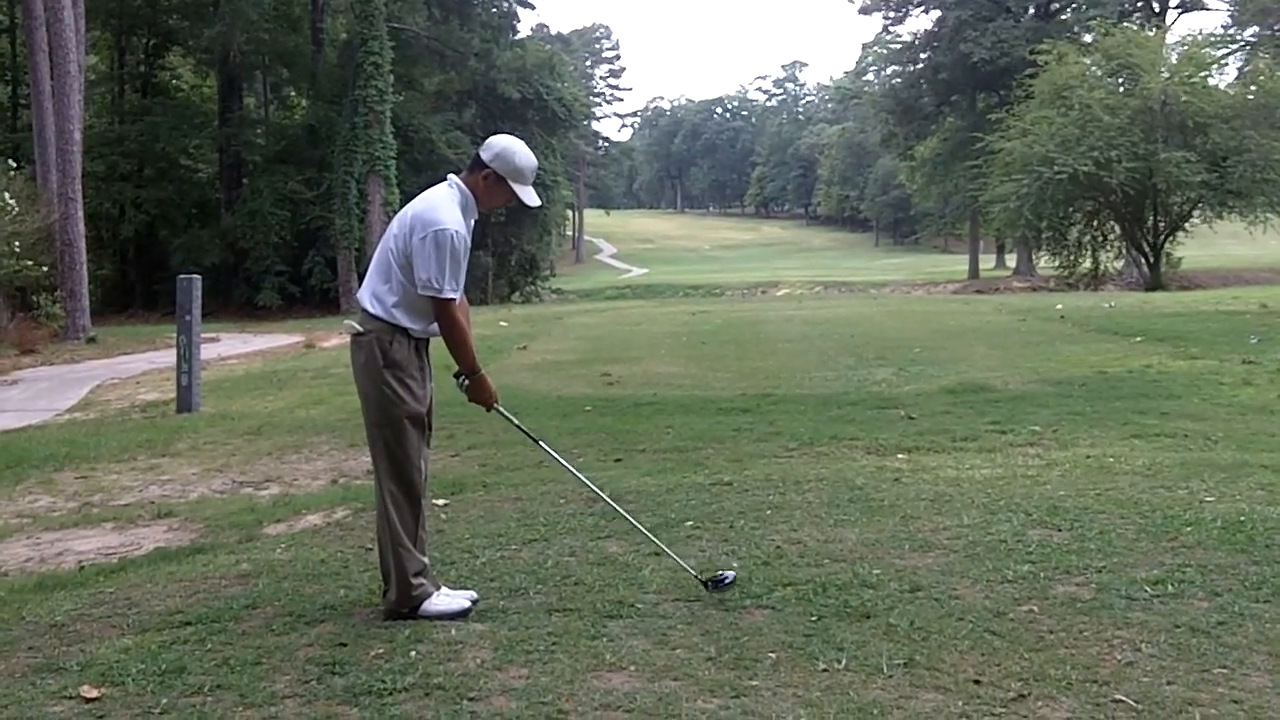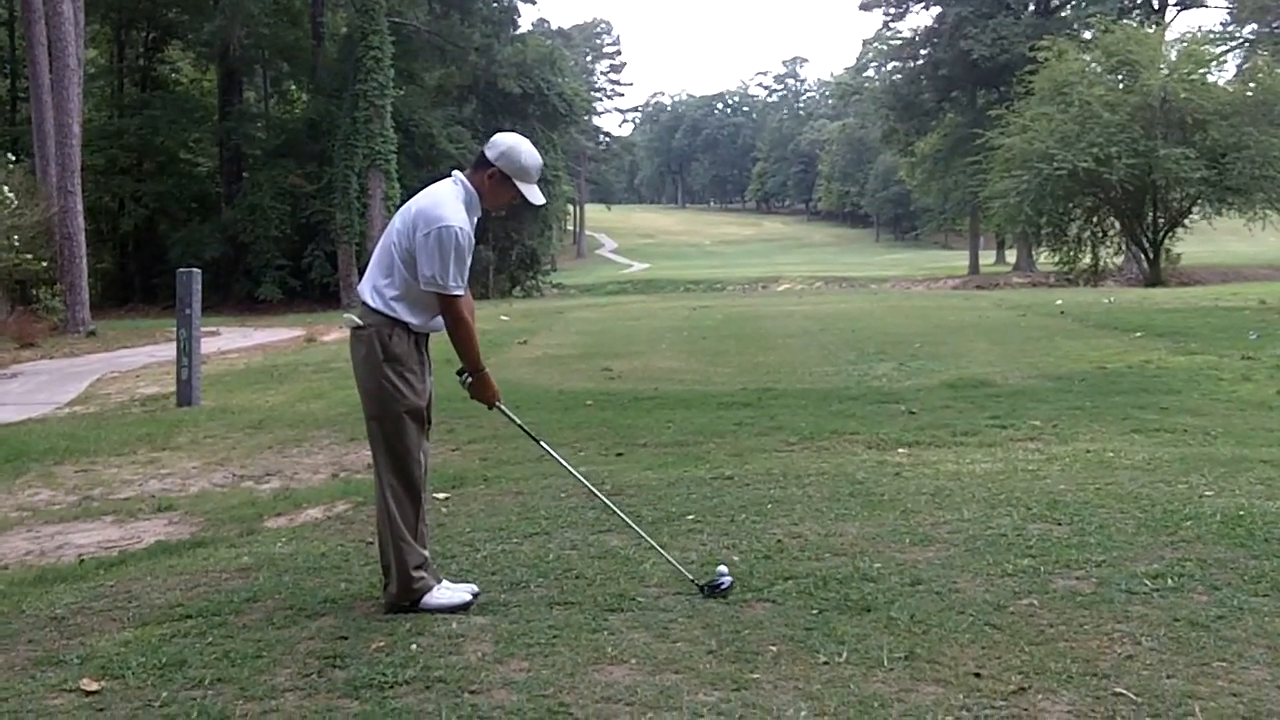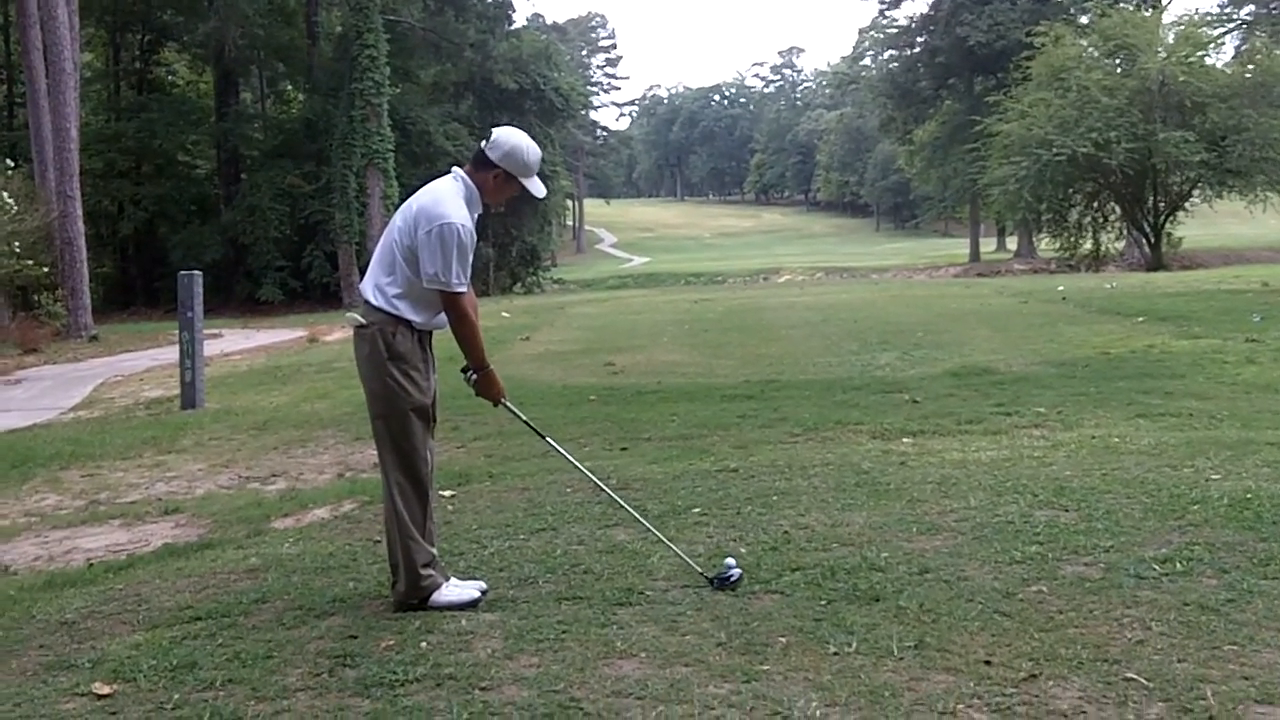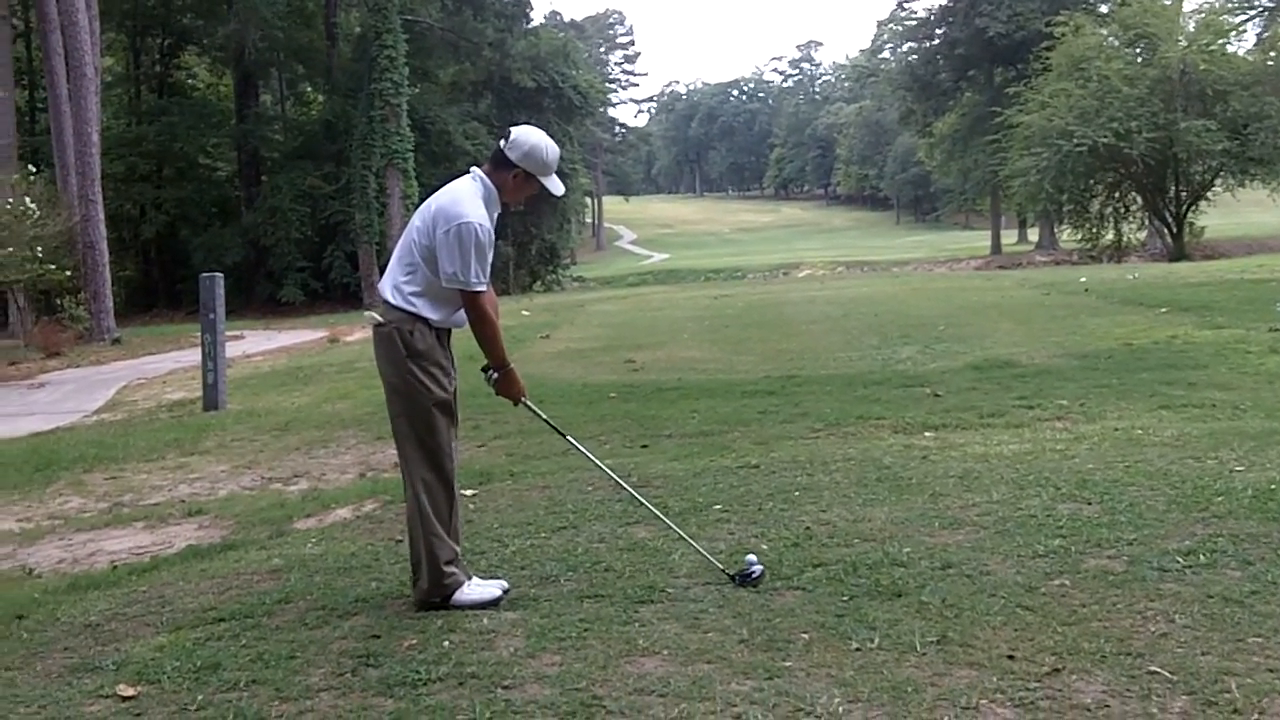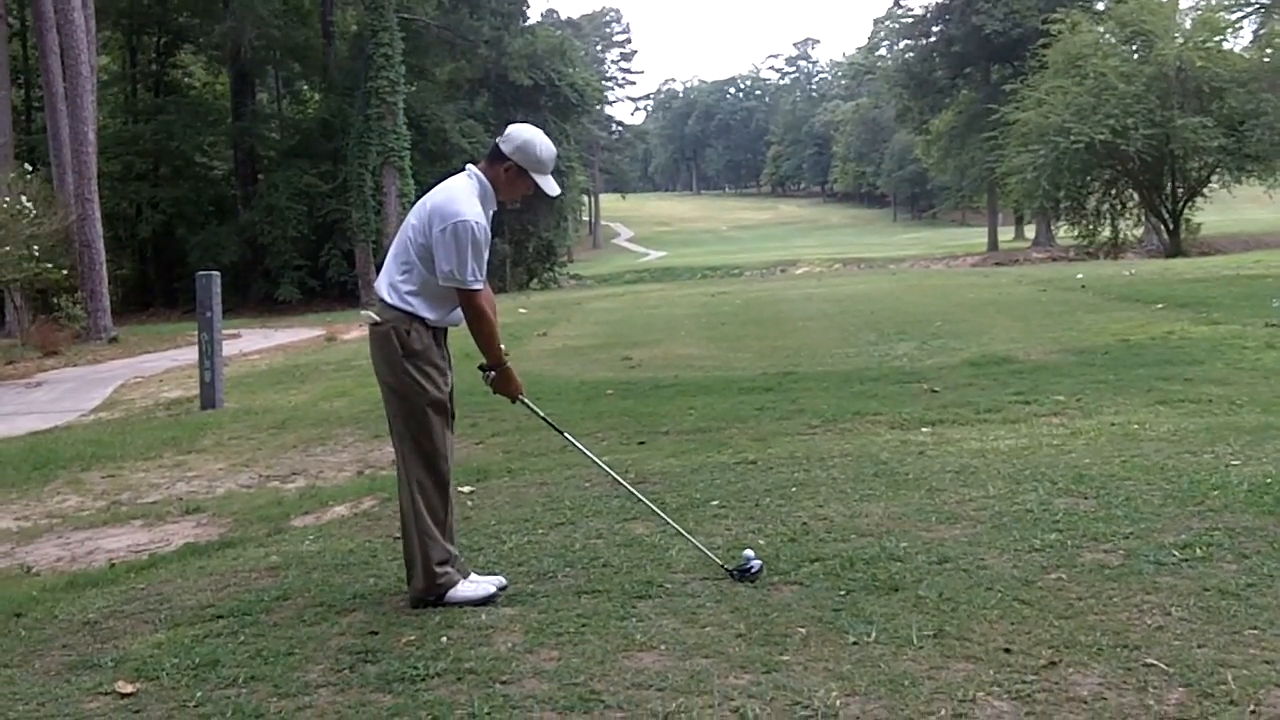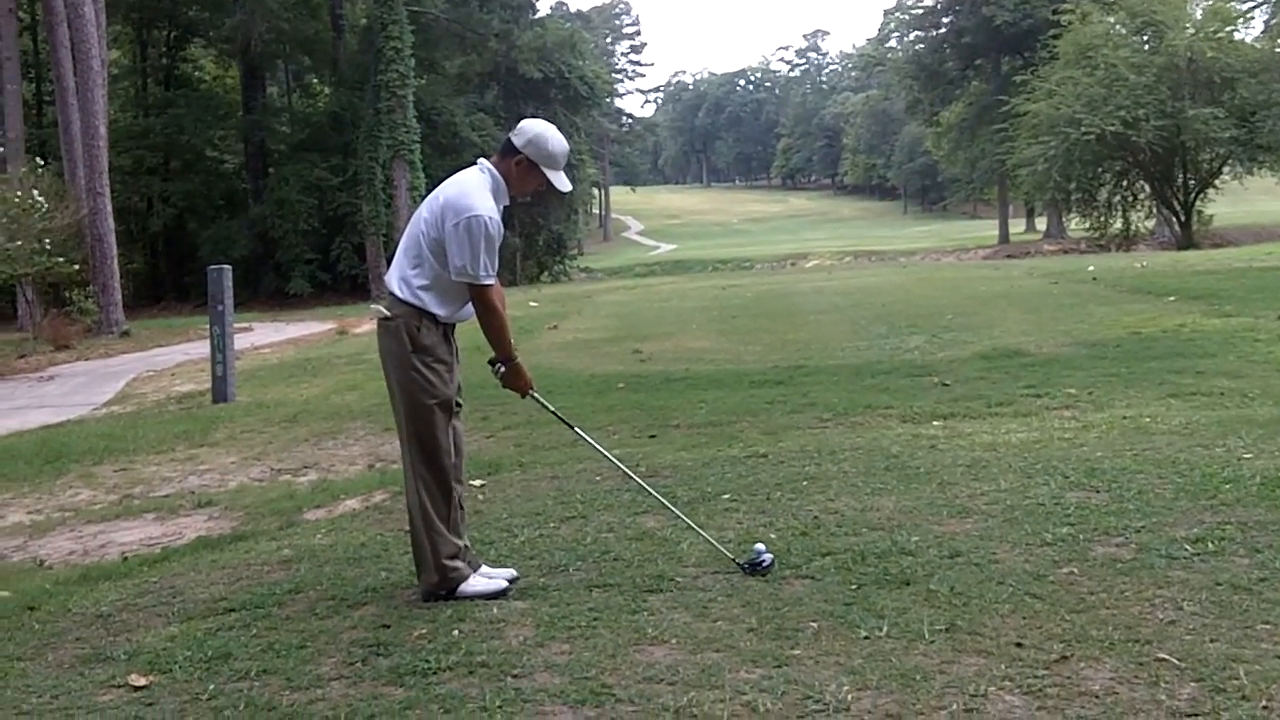
dt=0.2s
person 1, frame 1
left shoulder: (452, 205)
right shoulder: (444, 223)
left elbow: (456, 298)
right elbow: (445, 312)
left wrist: (470, 366)
right wrist: (475, 375)
left hip: (404, 341)
right hip: (388, 344)
left knee: (411, 470)
right knee: (402, 472)
left ankle: (416, 581)
right ankle: (407, 593)
person 1, frame 2
left shoulder: (454, 200)
right shoulder: (448, 220)
left elbow: (460, 293)
right elbow: (451, 309)
left wrist: (473, 364)
right wrist: (478, 373)
left hip: (403, 335)
right hip: (388, 338)
left knee: (411, 462)
right knee: (402, 465)
left ankle: (417, 574)
right ankle: (408, 586)
person 1, frame 3
left shoulder: (453, 196)
right shoulder: (450, 218)
left elbow: (463, 290)
right elbow: (455, 306)
left wrist: (478, 361)
right wrist: (484, 370)
left hip: (406, 333)
right hip: (392, 337)
left knee: (417, 461)
right knee: (409, 464)
left ankle: (424, 572)
right ankle: (416, 584)
person 1, frame 4
left shoulder: (473, 196)
right shoulder: (468, 217)
left elbow: (482, 288)
right elbow: (475, 304)
left wrist: (499, 359)
right wrist: (504, 369)
left hip: (424, 332)
right hip: (411, 335)
left knee: (437, 457)
right knee: (432, 460)
left ankle: (446, 571)
right ankle: (438, 582)
person 1, frame 5
left shoulder: (469, 194)
right shoulder: (464, 215)
left elbow: (479, 286)
right elbow: (472, 303)
left wrist: (497, 354)
right wrist: (500, 367)
left hip: (420, 330)
right hip: (407, 334)
left knee: (434, 454)
right knee: (427, 458)
left ankle: (444, 567)
right ankle: (432, 580)
person 1, frame 6
left shoulder: (478, 185)
right shoulder: (477, 209)
left elbow: (488, 284)
right elbow: (483, 298)
left wrist: (506, 350)
right wrist: (511, 363)
left hip: (428, 325)
right hip: (416, 329)
left knee: (447, 451)
right knee: (433, 455)
left ankle: (456, 559)
right ankle: (443, 574)
